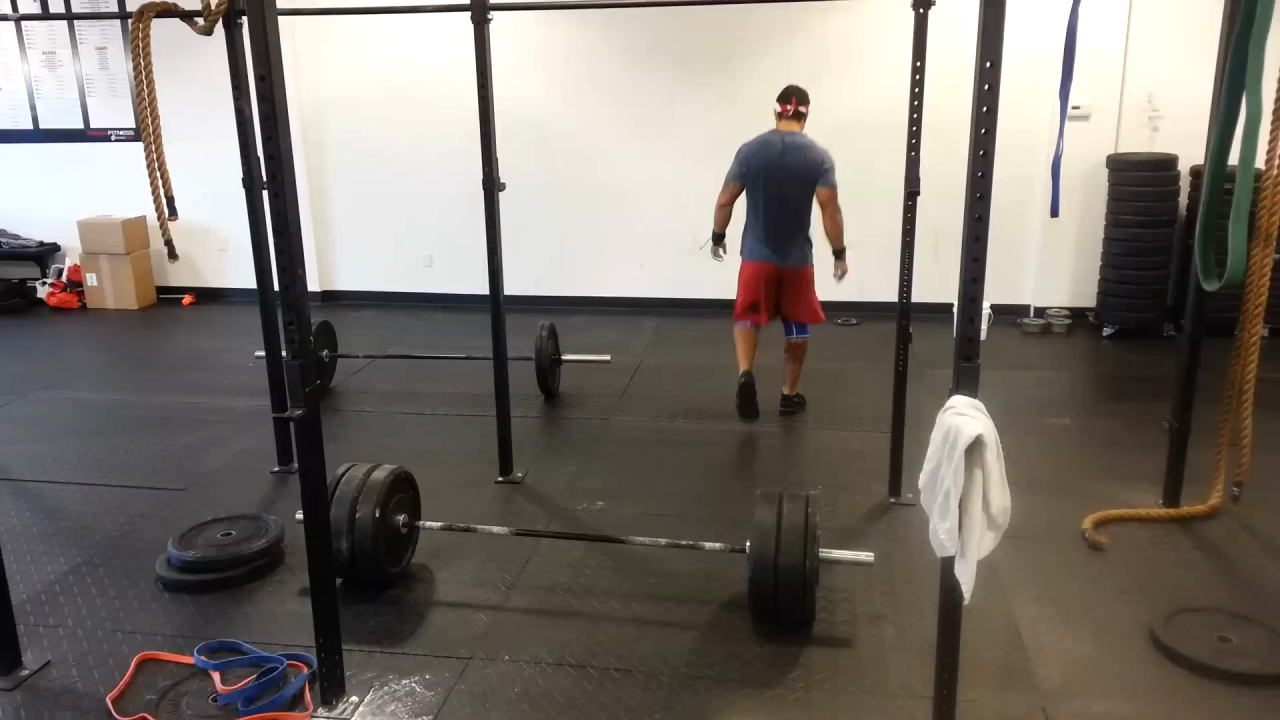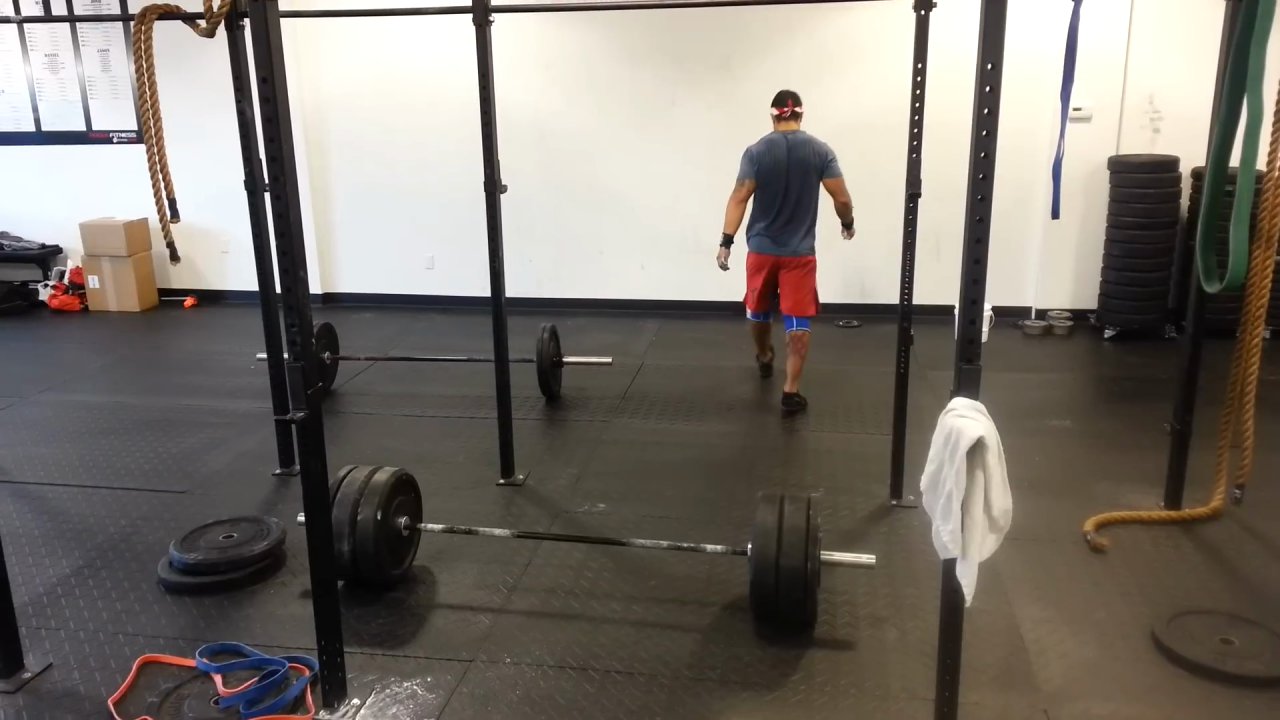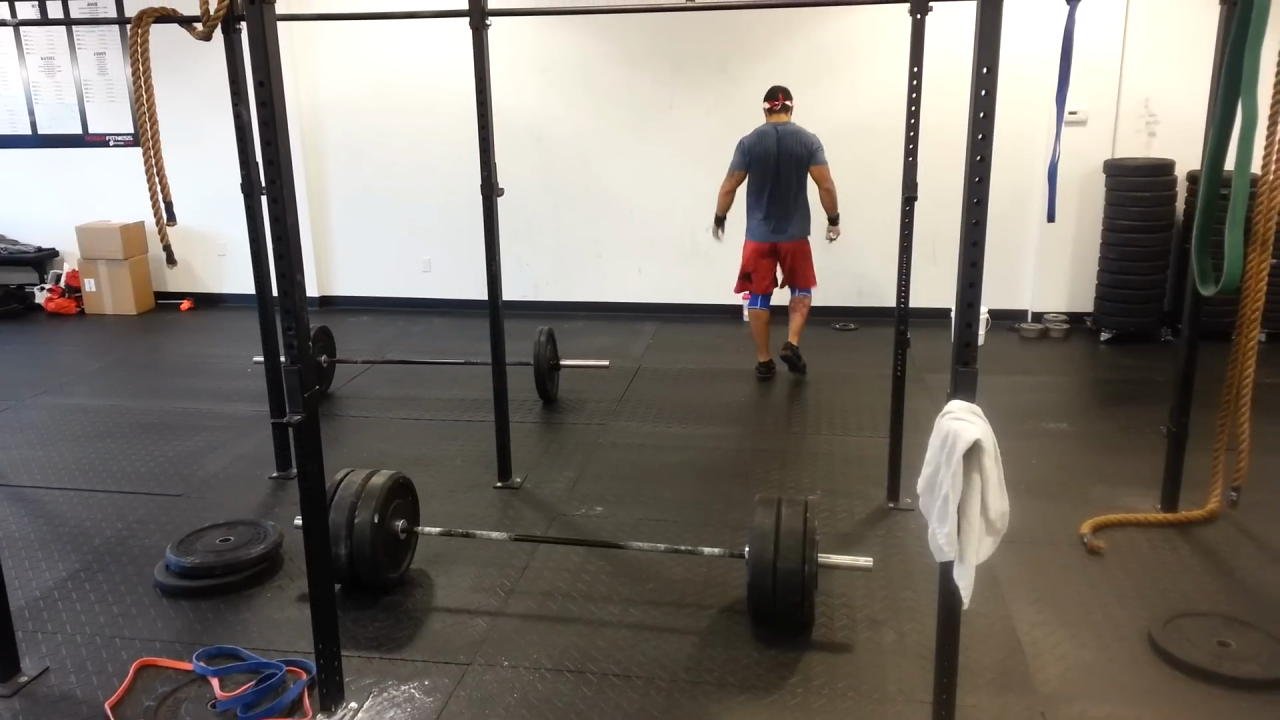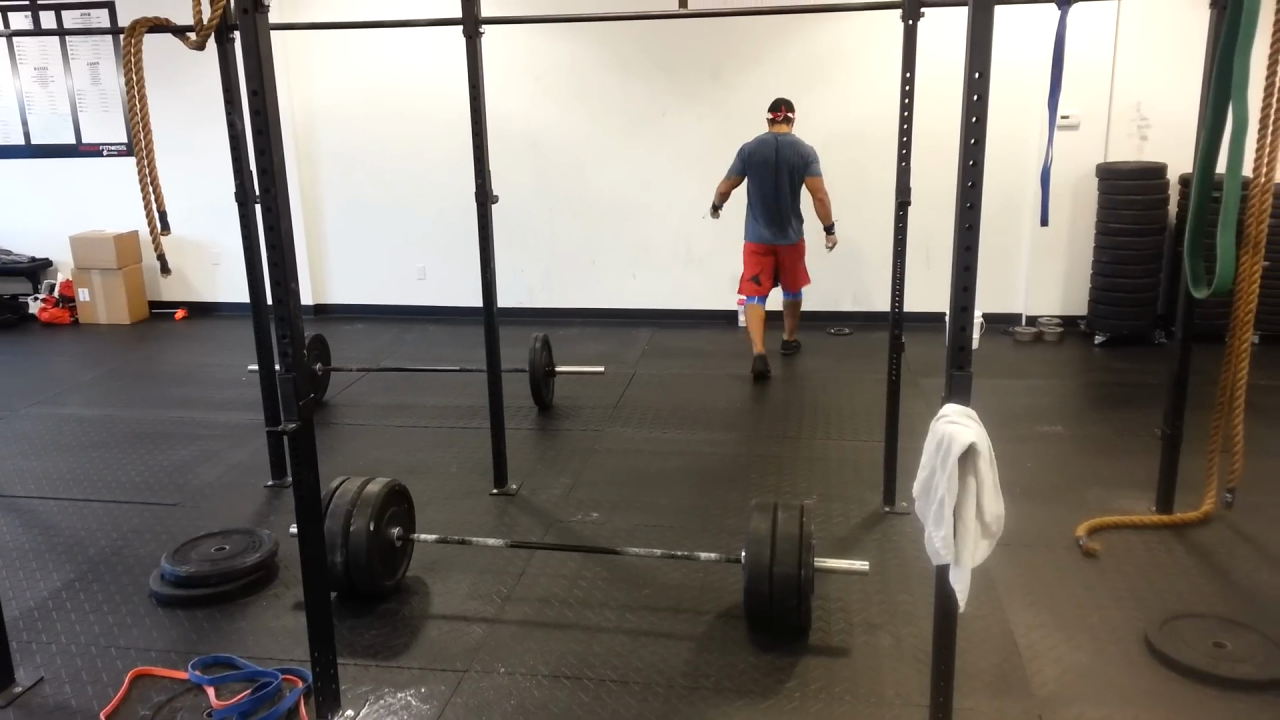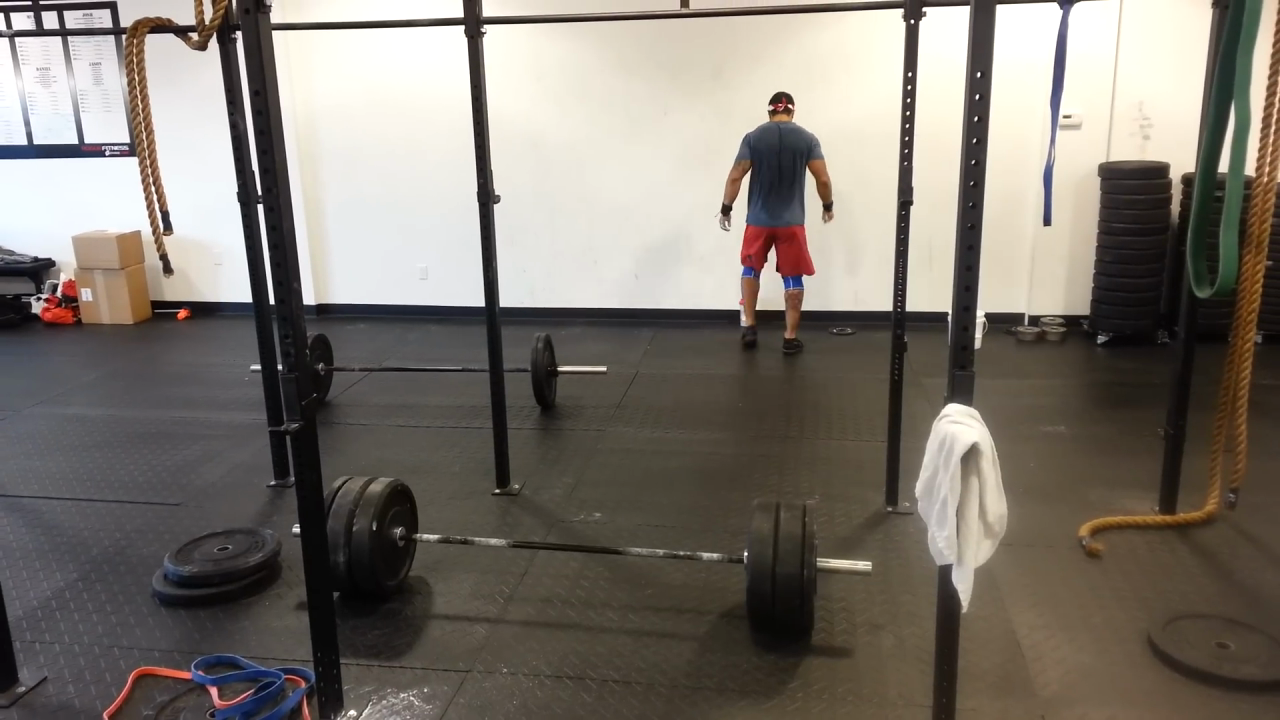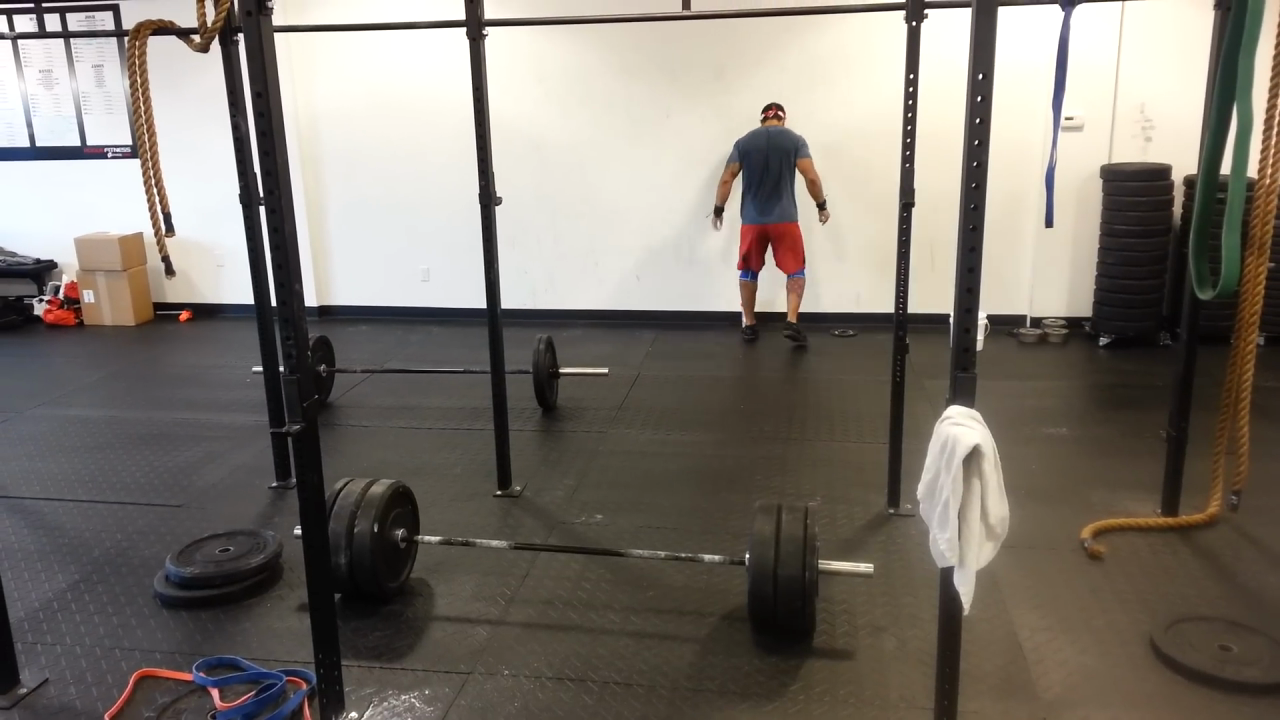
dt=0.3s
person 1, frame 1
left shoulder: (750, 150)
right shoulder: (818, 156)
left elbow: (725, 201)
right elbow: (830, 211)
left wrist: (717, 238)
right wrist: (839, 253)
left hip: (756, 255)
right hip: (797, 258)
left knee: (747, 319)
right knee: (797, 325)
left ankle: (745, 375)
right ankle: (790, 394)
person 1, frame 2
left shoulder: (757, 151)
right shoulder: (820, 151)
left elbow: (739, 198)
right elbow: (842, 198)
left wrist: (726, 242)
right wrist: (848, 223)
left hip: (761, 247)
right hip: (800, 251)
left knee: (759, 309)
right knee: (798, 318)
left ankle: (764, 358)
right ankle: (790, 392)
person 1, frame 3
left shoulder: (749, 142)
right shoulder: (808, 140)
left elbow: (729, 187)
right elbow: (826, 185)
left wrist: (719, 219)
right wrist: (833, 220)
left hip: (758, 235)
right hip: (795, 234)
left knee: (758, 296)
right knee: (801, 290)
left ankle: (764, 361)
right ankle: (792, 345)
person 1, frame 4
left shoulder: (750, 149)
right shoulder: (805, 151)
left elbow: (724, 188)
right elbow: (819, 195)
left wrist: (716, 206)
right wrist: (829, 229)
left hip: (757, 238)
right hip: (790, 237)
left knee: (755, 296)
right knee: (792, 289)
left ankle: (759, 354)
right ankle: (789, 339)
person 1, frame 5
left shoulder: (753, 137)
right shoulder: (807, 139)
left elbow: (736, 176)
right elbow: (823, 179)
left wrist: (725, 209)
right wrist: (828, 206)
left hip: (759, 220)
right hip: (792, 222)
left knee: (750, 270)
right knee: (793, 278)
left ankle: (750, 326)
right ankle: (790, 337)
person 1, frame 6
left shoulder: (744, 142)
right shoulder: (795, 140)
left elbow: (726, 180)
right elbow: (811, 177)
left wrist: (718, 211)
right wrist: (822, 206)
left hip: (752, 220)
right hip: (785, 219)
left knee: (749, 270)
right knee: (795, 270)
left ankle: (749, 325)
right ankle: (792, 321)
